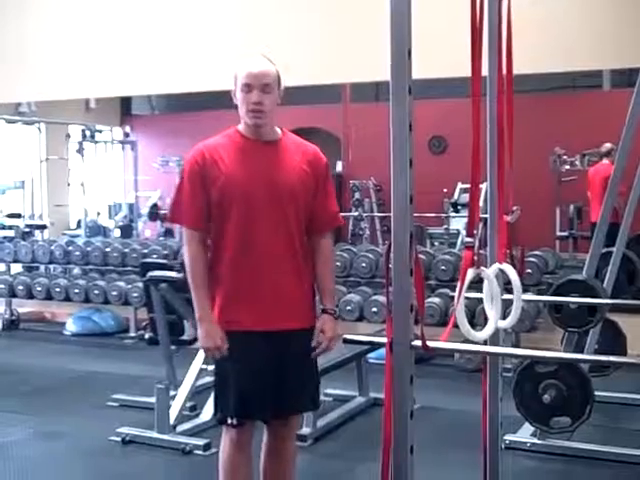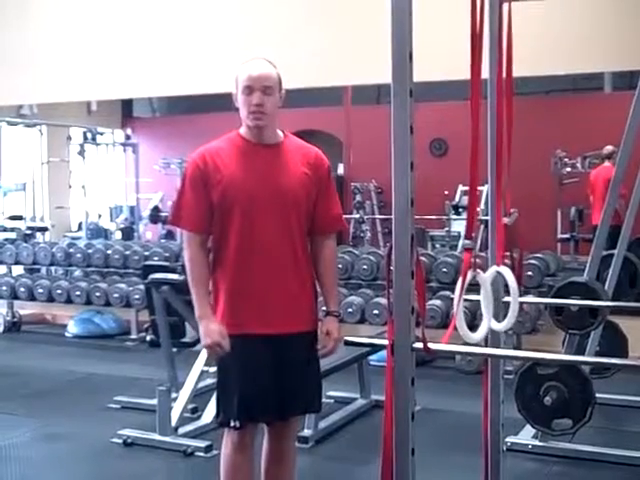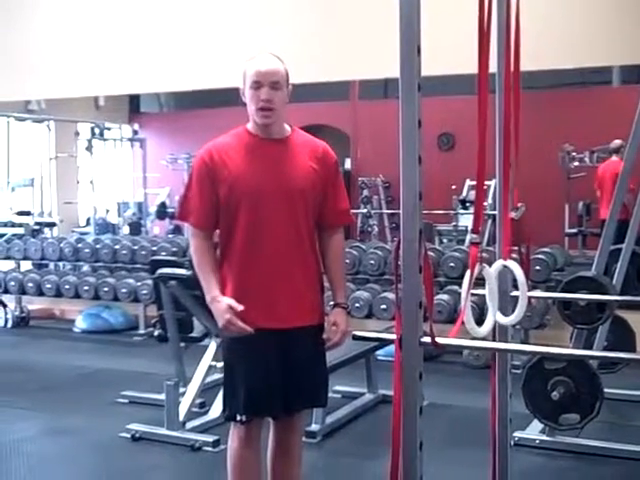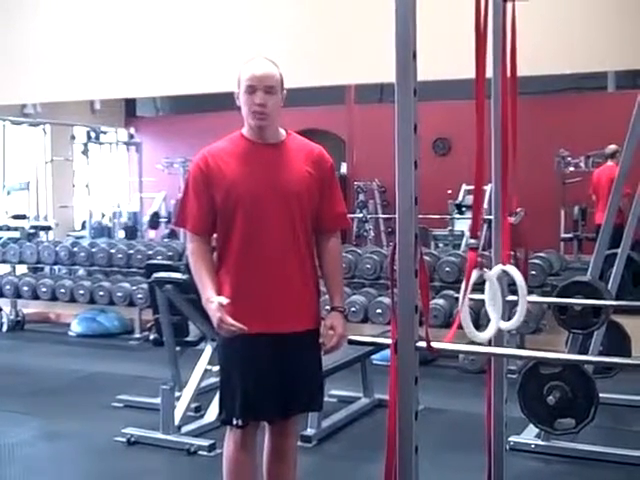
dt=0.5s
person 1, frame 1
left shoulder: (310, 159)
right shoulder: (206, 158)
left elbow: (321, 240)
right elbow: (194, 243)
left wrist: (328, 308)
right wrist: (204, 317)
left hip: (295, 320)
right hip: (236, 322)
left knee: (285, 424)
right knee: (238, 427)
person 1, frame 2
left shoulder: (312, 161)
right shoulder: (207, 162)
left elbow: (324, 242)
right elbow: (194, 245)
left wrist: (332, 311)
right wrist: (205, 316)
left hip: (297, 323)
right hip: (237, 325)
left knee: (285, 426)
right knee: (239, 429)
person 1, frame 3
left shoulder: (319, 155)
right shoulder: (214, 156)
left elbow: (332, 234)
right elbow: (199, 235)
left wrist: (340, 303)
right wrist: (214, 297)
left hip: (304, 315)
right hip: (246, 317)
left knee: (291, 419)
right knee: (246, 423)
person 1, frame 4
left shoulder: (315, 159)
right shoulder: (210, 162)
left elbow: (329, 239)
right elbow: (196, 240)
left wrist: (337, 308)
right wrist: (210, 297)
left hip: (300, 320)
right hip: (242, 322)
left knee: (286, 424)
right knee: (242, 427)
